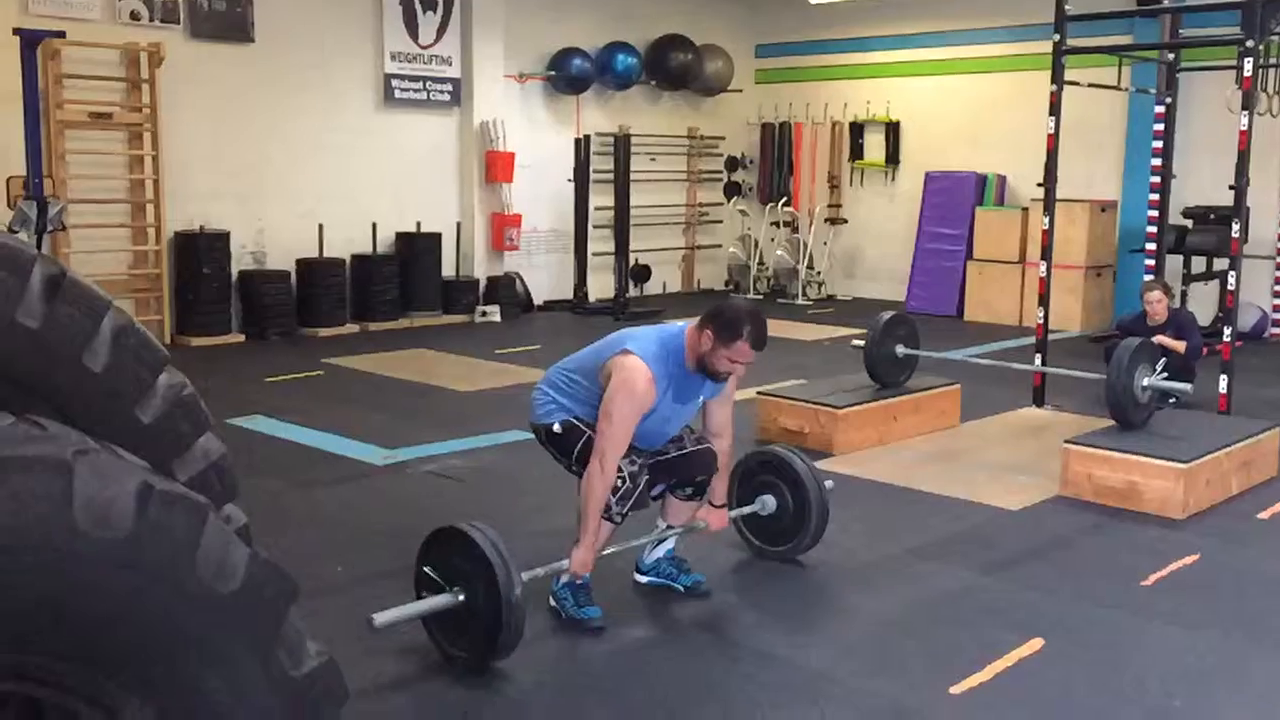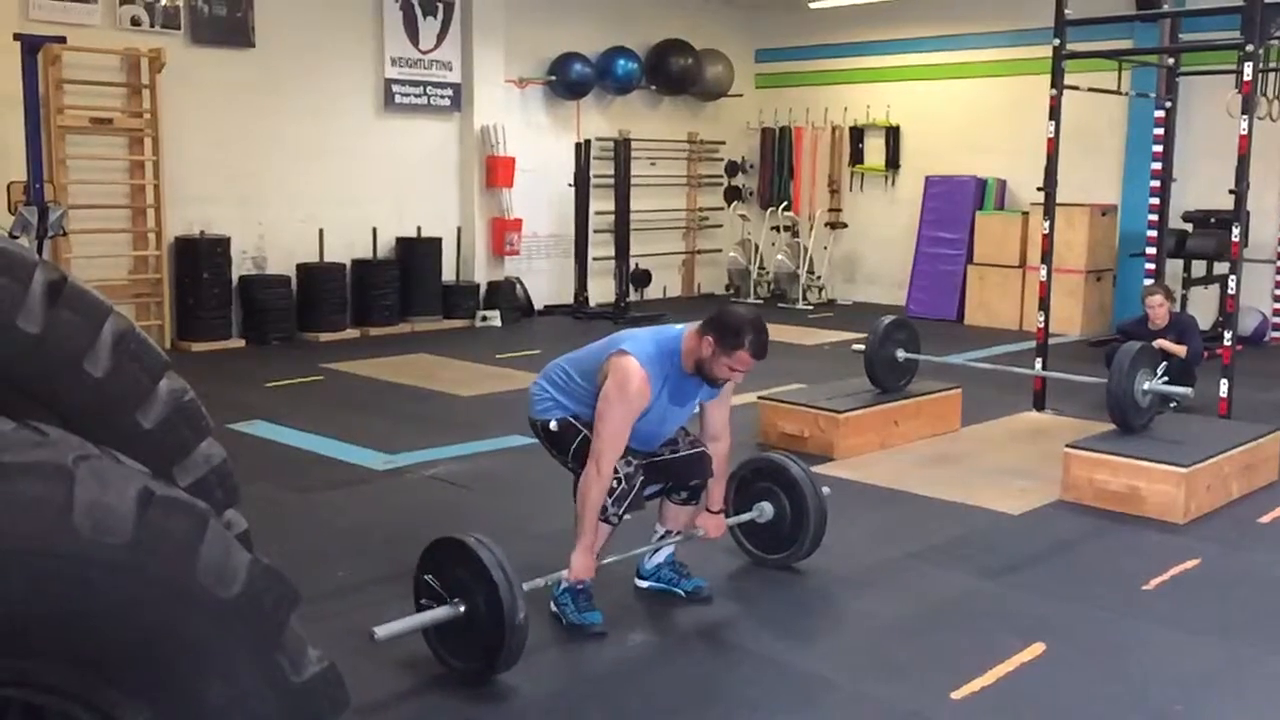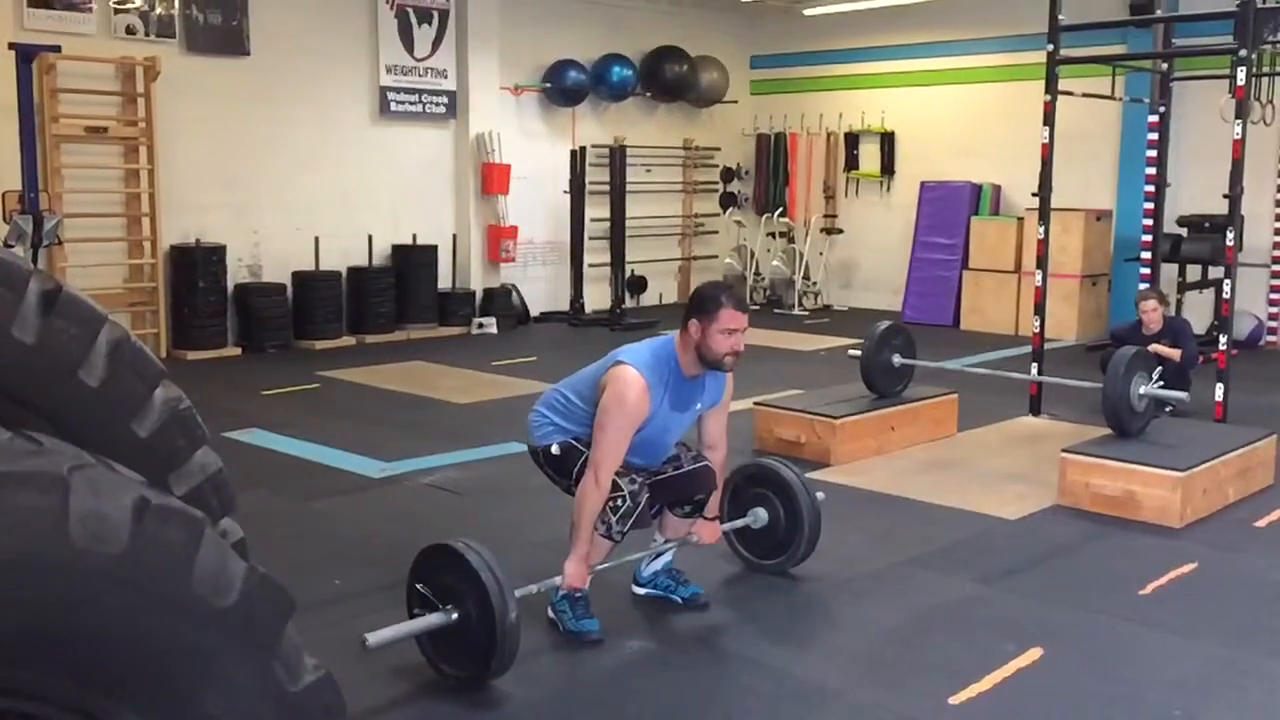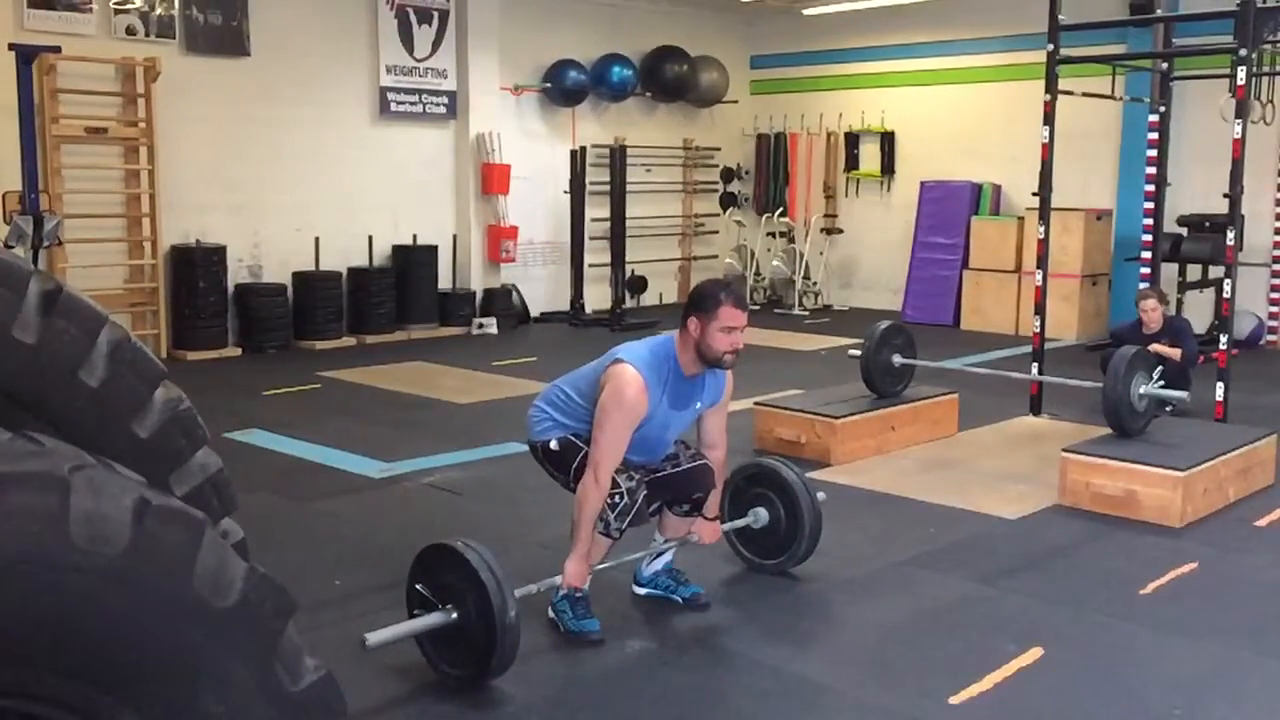
dt=0.7s
person 1, frame 1
left shoulder: (719, 361)
right shoulder: (641, 370)
left elbow: (720, 436)
right elbow: (604, 464)
left wrist: (718, 502)
right wrist: (585, 544)
right hip: (562, 412)
left knee: (700, 460)
right knee: (627, 478)
left ankle: (658, 558)
right ankle: (571, 582)
person 1, frame 2
left shoulder: (716, 362)
right shoulder: (636, 372)
left elbow: (716, 440)
right elbow: (600, 466)
left wrist: (714, 507)
right wrist: (584, 549)
right hip: (560, 409)
left knee: (695, 462)
right knee: (623, 478)
left ankle: (658, 563)
right ankle: (572, 587)
person 1, frame 3
left shoulder: (718, 376)
right shoulder: (635, 382)
left elbow: (714, 449)
right elbow: (598, 477)
left wrist: (709, 515)
right wrist: (577, 557)
right hip: (560, 435)
left knee: (701, 477)
right knee: (628, 496)
left ankle: (655, 571)
right ankle: (569, 594)
person 1, frame 4
left shoulder: (719, 374)
right shoulder: (634, 380)
left elbow: (714, 449)
right elbow: (598, 476)
left wrist: (709, 514)
right wrist: (578, 556)
right hip: (559, 430)
left knee: (698, 475)
right knee: (625, 493)
left ankle: (655, 571)
right ankle: (569, 594)
